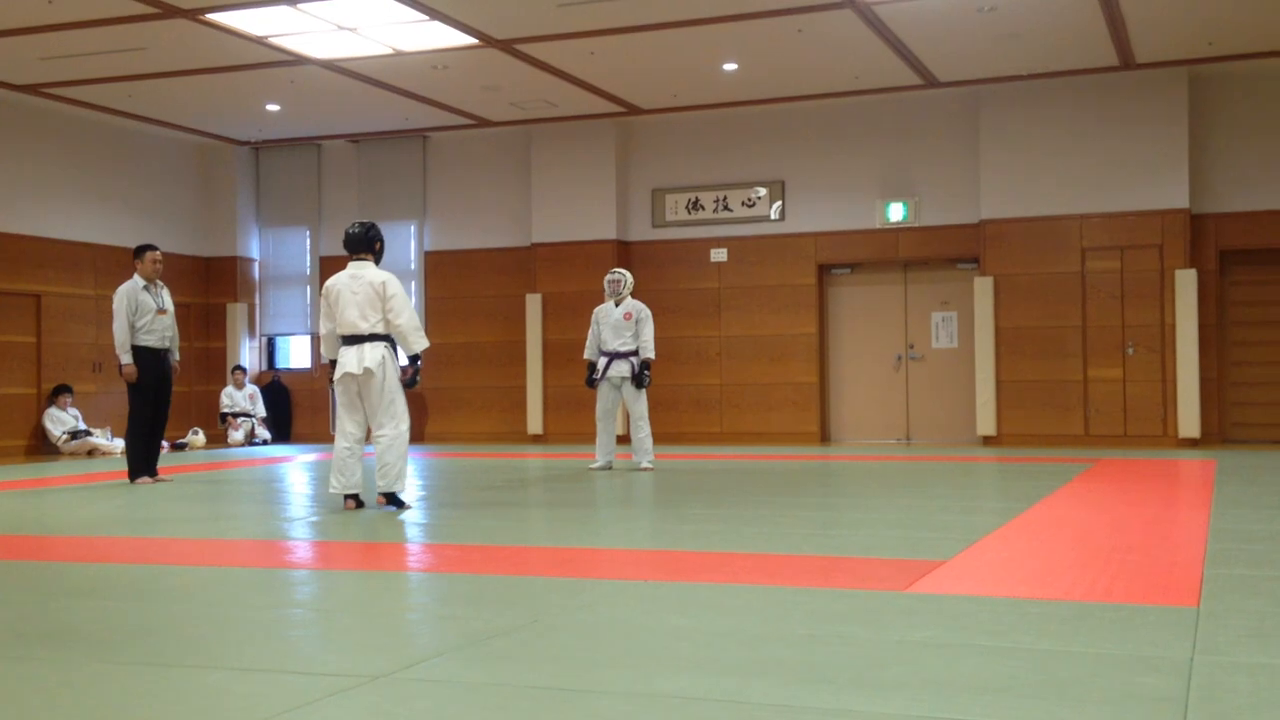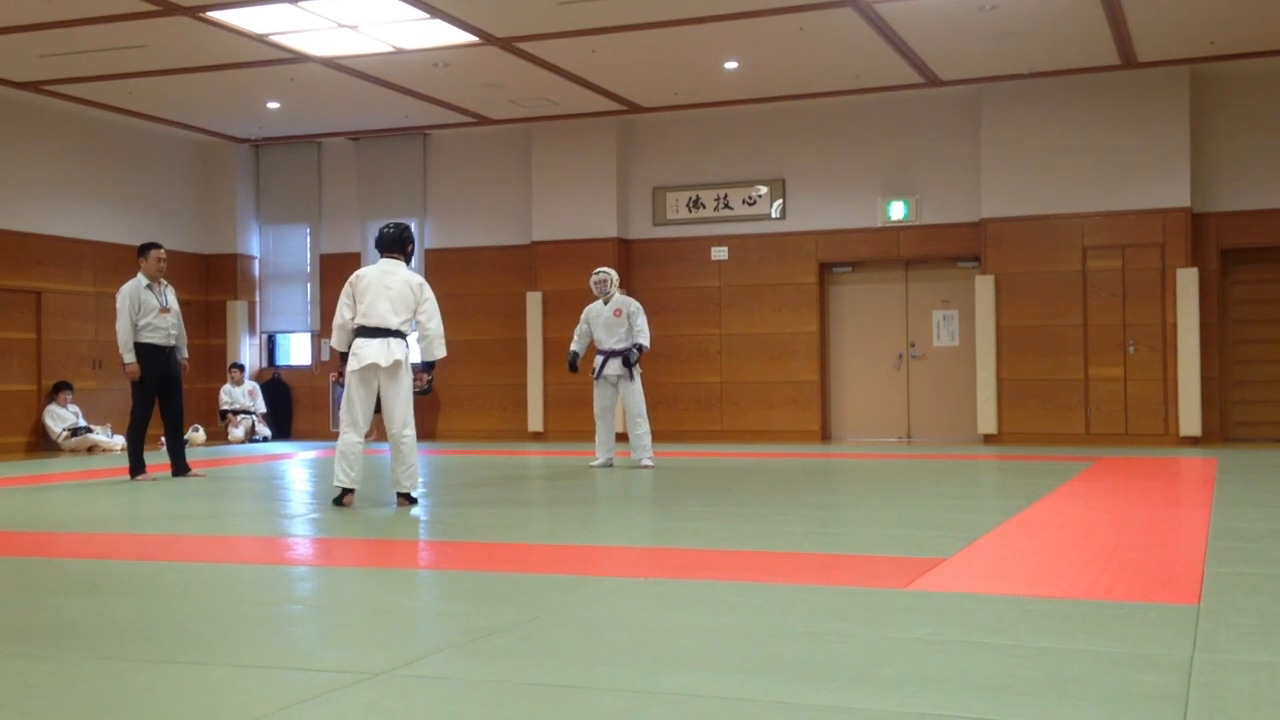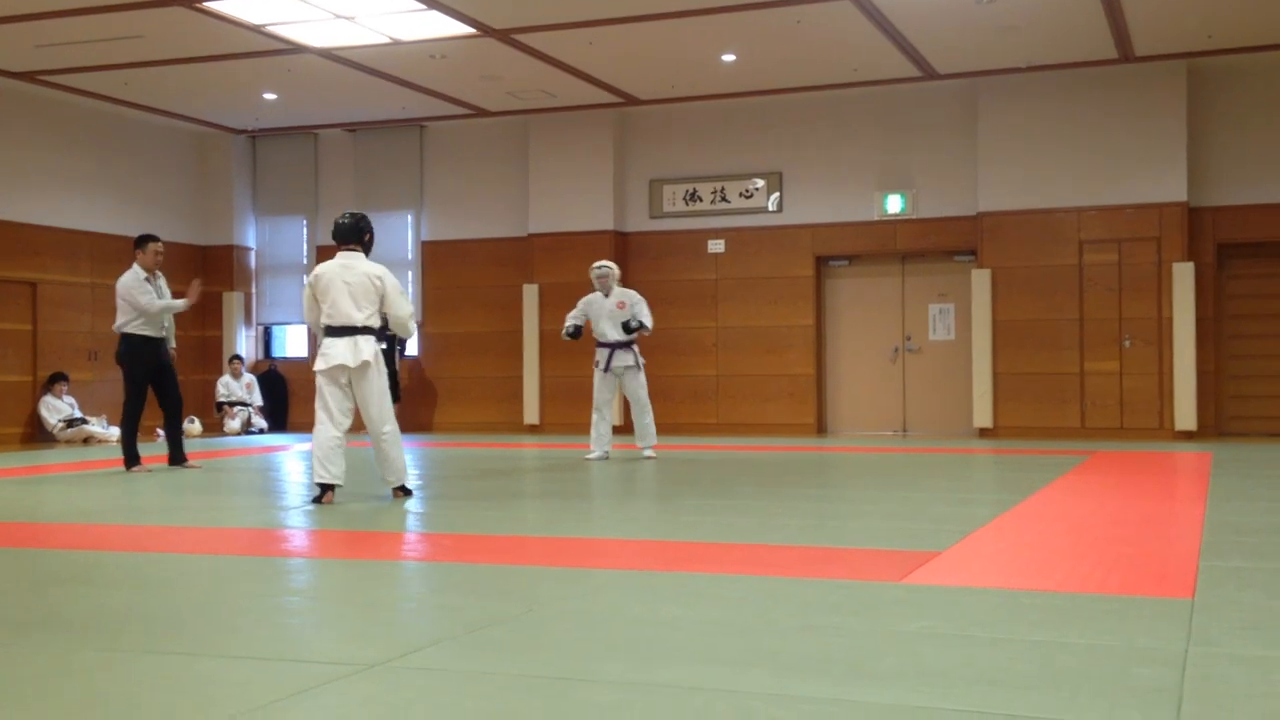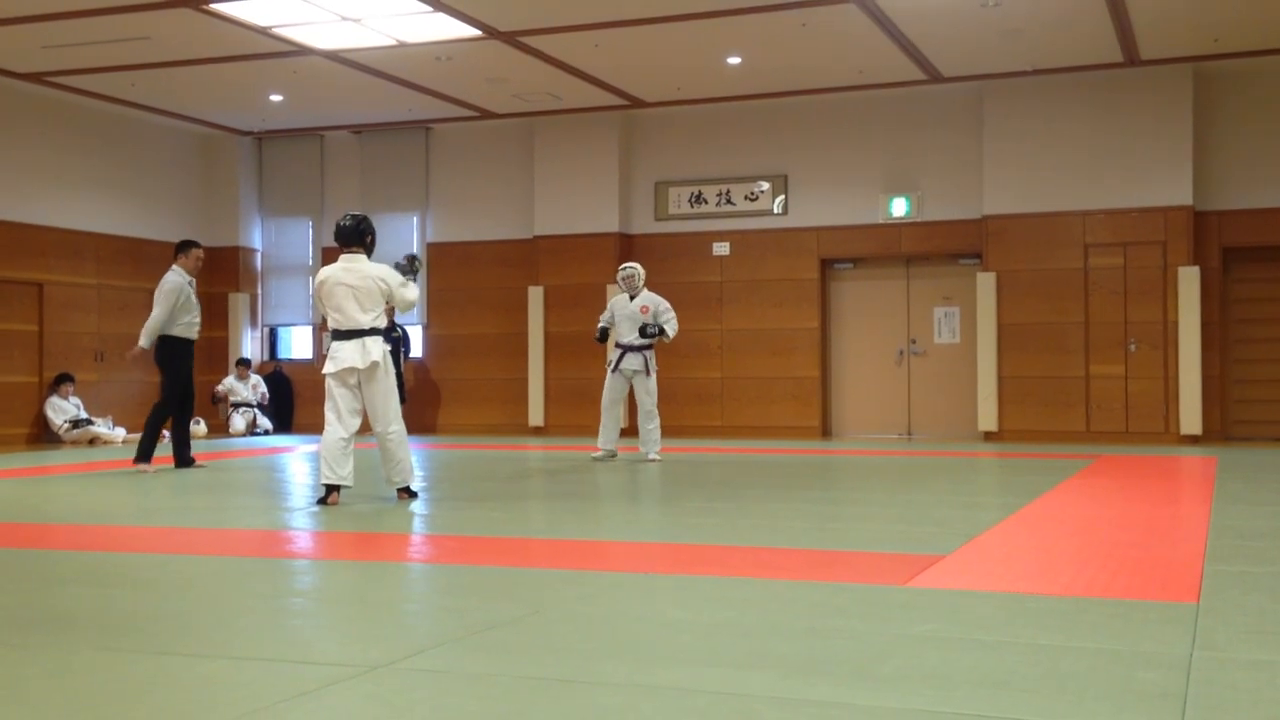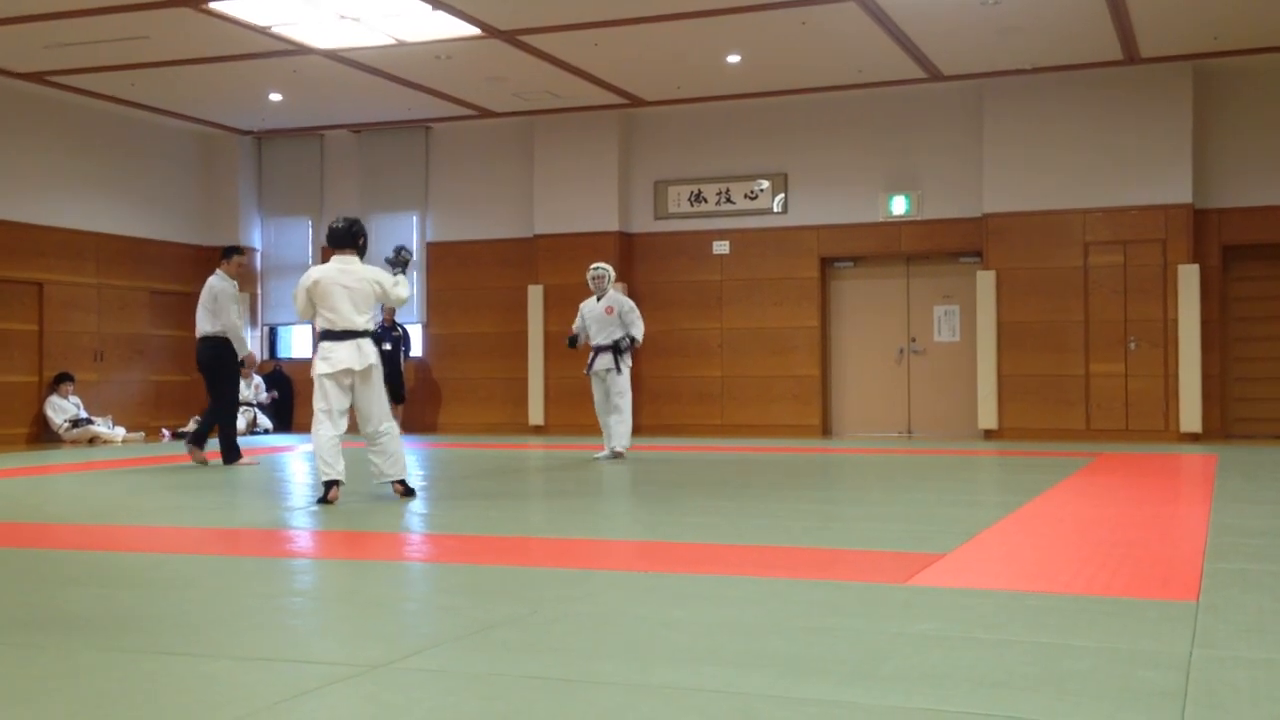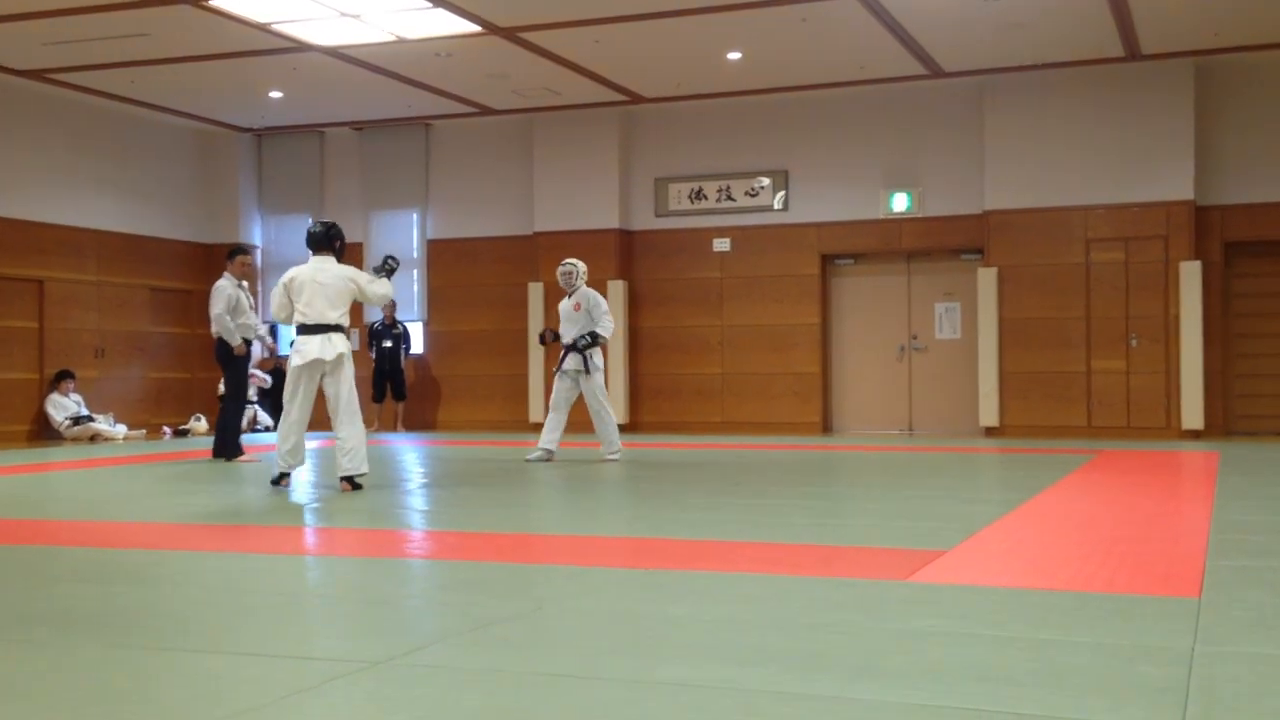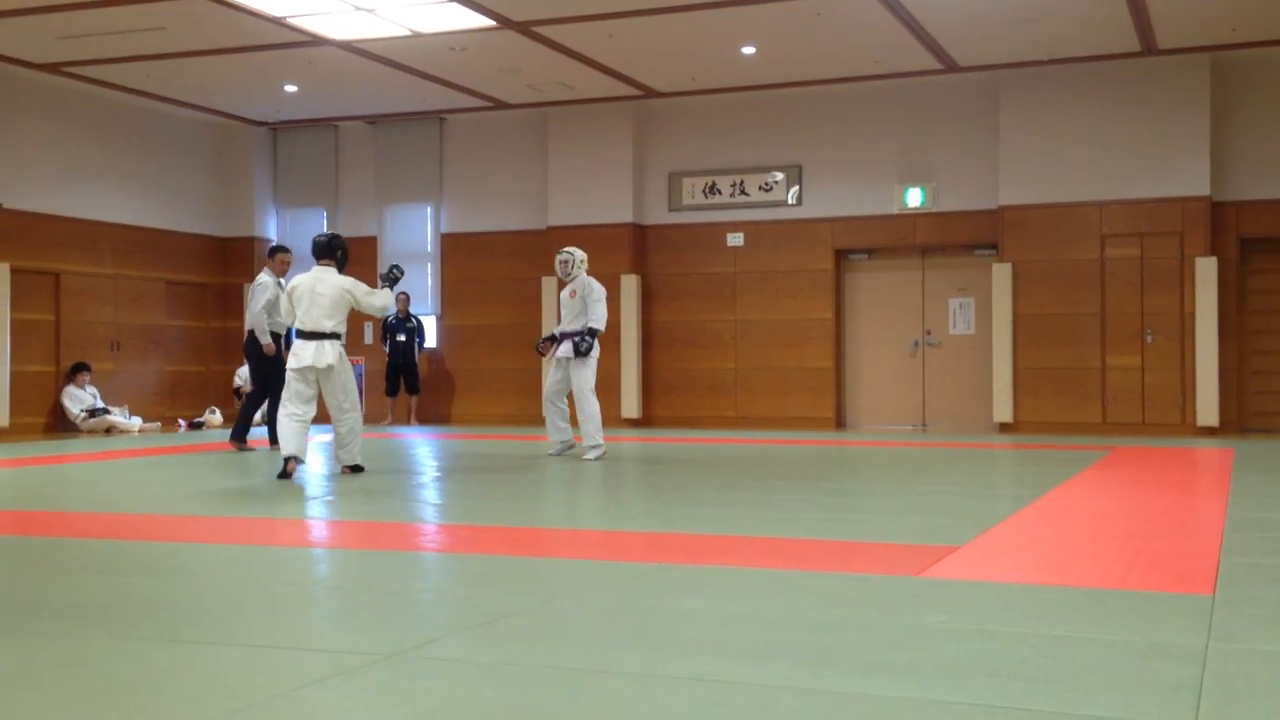
dt=0.7s
person 1, frame 1
left shoulder: (332, 284)
right shoulder: (384, 279)
left elbow: (327, 330)
right elbow: (404, 323)
left wrist: (333, 364)
right wrist: (413, 360)
left hip: (347, 357)
right hip: (377, 356)
left knee: (348, 429)
right knee: (391, 425)
left ankle: (350, 494)
right ankle: (387, 490)
person 1, frame 2
left shoulder: (359, 276)
right shoulder: (416, 282)
left elbow: (342, 321)
right elbow: (431, 328)
left wrist: (343, 358)
right wrist: (428, 367)
left hip: (362, 350)
right hip: (395, 353)
left knee: (352, 424)
right knee: (401, 426)
left ankle: (346, 489)
right ankle: (404, 491)
person 1, frame 3
left shoulder: (319, 273)
right shoulder: (378, 272)
left elbow: (312, 318)
right elbow: (401, 314)
right wrist: (405, 333)
left hip: (332, 349)
right hip: (365, 349)
left knee: (329, 421)
right knee: (382, 421)
left ankle: (326, 487)
right ankle: (398, 483)
person 1, frame 4
left shoulder: (324, 276)
right shoulder: (381, 273)
right elbow: (408, 300)
right wrist: (410, 276)
left hip: (340, 351)
right hip: (373, 350)
left knee: (338, 423)
right knee: (388, 421)
left ankle: (332, 487)
right ankle: (402, 485)
person 1, frame 5
left shoulder: (314, 275)
right shoulder: (373, 274)
left elbow: (304, 313)
right elbow: (400, 296)
right wrist: (399, 270)
left hip: (330, 352)
right hip: (363, 351)
left knee: (327, 421)
right knee: (379, 421)
left ankle: (331, 483)
right ankle: (398, 479)
person 1, frame 6
left shoulder: (293, 274)
right shoulder: (348, 274)
left elbow: (280, 313)
right elbow: (382, 295)
right wrist: (385, 275)
left hip: (305, 345)
right hip: (336, 345)
left knee: (295, 412)
right knee: (346, 414)
left ankle: (284, 471)
right ankle: (349, 475)
person 1, frame 7
left shoulder: (297, 282)
right shoulder: (346, 284)
left elbow: (288, 317)
right elbow: (380, 305)
right wrist: (388, 285)
left hip: (302, 350)
right hip: (330, 351)
left knee: (293, 409)
right knee: (346, 410)
left ankle: (291, 457)
right ankle: (349, 461)
person 2, frame 1
left shoulder: (163, 291)
right shoulder: (127, 291)
right elbow: (122, 328)
left wrist: (174, 356)
right wrist: (126, 361)
left hip: (161, 358)
right hip: (141, 358)
left knee: (160, 417)
right knee: (140, 417)
left ankle: (151, 469)
right ankle: (137, 472)
person 2, frame 2
left shoulder: (168, 290)
right shoulder: (131, 290)
left elbow: (178, 324)
right elbow: (124, 327)
left wrist: (183, 354)
right wrist: (129, 360)
left hip: (168, 355)
right hip: (146, 355)
left knee: (174, 414)
right knee: (141, 414)
left ankle: (180, 466)
right ankle: (137, 469)
person 2, frame 3
left shoulder: (159, 279)
right shoulder: (128, 281)
right elbow: (153, 307)
left wrist: (171, 344)
right wrist: (186, 302)
left hip: (157, 346)
right hip: (135, 346)
left knee: (173, 401)
right knee: (134, 405)
left ankle: (177, 455)
right ankle: (132, 460)
person 2, frame 4
left shoulder: (183, 282)
right shoulder: (175, 282)
right elbow: (160, 316)
right wrist: (143, 345)
left hip: (179, 348)
right hip: (174, 348)
left knee: (183, 403)
right knee: (169, 403)
left ankle: (183, 457)
right ankle: (143, 457)
person 2, frame 5
left shoulder: (215, 283)
right shoulder: (224, 287)
right elbow: (232, 323)
left wrist: (239, 351)
right wrist: (245, 352)
left hip: (208, 347)
right hip: (219, 348)
left knee: (218, 402)
right knee: (227, 403)
left ankle: (196, 442)
right ankle: (231, 455)
person 2, frame 6
left shoulder: (242, 288)
right shoulder: (224, 286)
left elbow: (252, 320)
right elbow: (219, 317)
left wrist: (266, 340)
right wrist: (236, 342)
left hip: (241, 348)
right hip: (231, 349)
left knee: (233, 398)
right knee: (236, 398)
left ankle: (221, 448)
right ankle: (233, 451)
person 2, frame 7
left shoulder: (275, 283)
right shoulder: (266, 282)
right elbow: (257, 313)
left wrist: (272, 342)
right wrist: (266, 341)
left hip: (264, 342)
right hip: (264, 344)
left knee: (260, 392)
right knee: (278, 390)
left ankle: (238, 436)
right ankle: (277, 439)
person 3, frame 1
left shoulder: (639, 309)
right shoulder: (600, 311)
left elbow: (646, 341)
right elbow: (593, 342)
left wrist: (645, 368)
right wrist: (590, 369)
left hip: (630, 366)
right hip: (606, 367)
left knee: (638, 413)
right knee: (604, 414)
left ankle: (645, 459)
right ankle: (604, 459)
person 3, frame 2
left shoulder: (630, 304)
right shoulder: (590, 310)
left elbow: (641, 331)
right elbow: (581, 336)
left wrist: (636, 351)
right wrist: (573, 356)
left hip: (626, 364)
right hip: (602, 364)
left knee: (635, 410)
right knee: (602, 412)
left ankle: (644, 456)
right ankle: (605, 456)
person 3, frame 3
left shoulder: (630, 296)
right shoulder: (588, 301)
left elbow: (646, 318)
right elbow: (572, 320)
left wrist: (638, 324)
right wrist: (571, 329)
left hip: (629, 354)
right hip: (604, 356)
left knee: (640, 400)
right knee: (601, 403)
left ankle: (647, 446)
right ankle: (600, 449)
person 3, frame 4
left shoulder: (655, 301)
right shoulder: (615, 302)
left elbow: (672, 326)
right elbow: (606, 322)
left wrist: (657, 331)
right wrist: (602, 332)
left hip: (643, 358)
right hip: (619, 357)
left knee: (647, 406)
right knee: (610, 403)
left ankle: (651, 450)
right ankle: (608, 447)
person 3, frame 5
left shoulder: (621, 301)
right shoulder: (585, 306)
left elbow: (637, 326)
right elbow: (582, 331)
left wrist: (628, 341)
right wrist: (574, 338)
left hip: (618, 358)
right hip: (597, 359)
left knee: (620, 401)
right knee: (603, 406)
left ankle: (620, 445)
right ankle: (611, 447)
person 3, frame 6
left shoulder: (591, 296)
right shoulder: (564, 303)
left elbow: (606, 323)
left wrist: (589, 338)
right wrist: (552, 336)
left hip: (588, 357)
right hip: (568, 358)
left knee: (598, 404)
right knee: (557, 404)
left ankle: (613, 449)
right ankle: (546, 449)
person 3, frame 7
left shoulder: (588, 284)
right shoulder: (565, 291)
left elbow: (598, 312)
left wrist: (590, 336)
right wrist: (551, 339)
left hip: (583, 346)
right hip: (565, 347)
left knee: (583, 393)
right knee: (552, 393)
left ankle: (595, 444)
right ankle: (563, 439)
